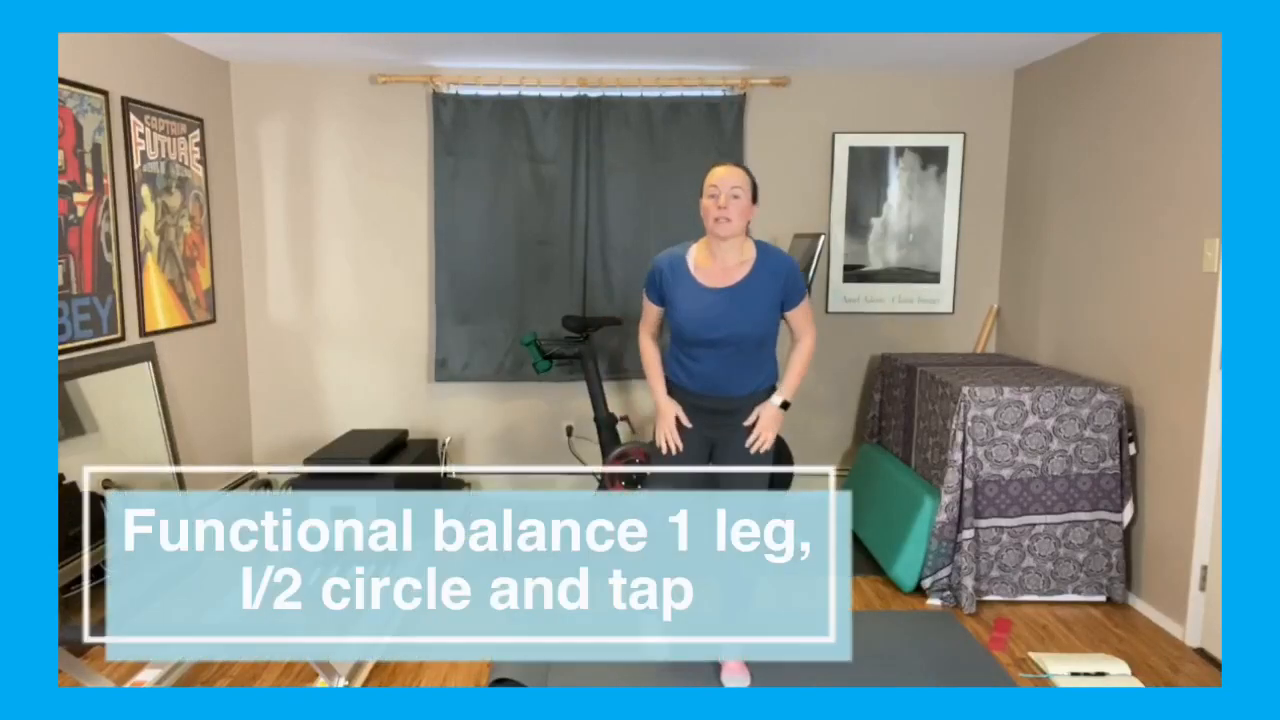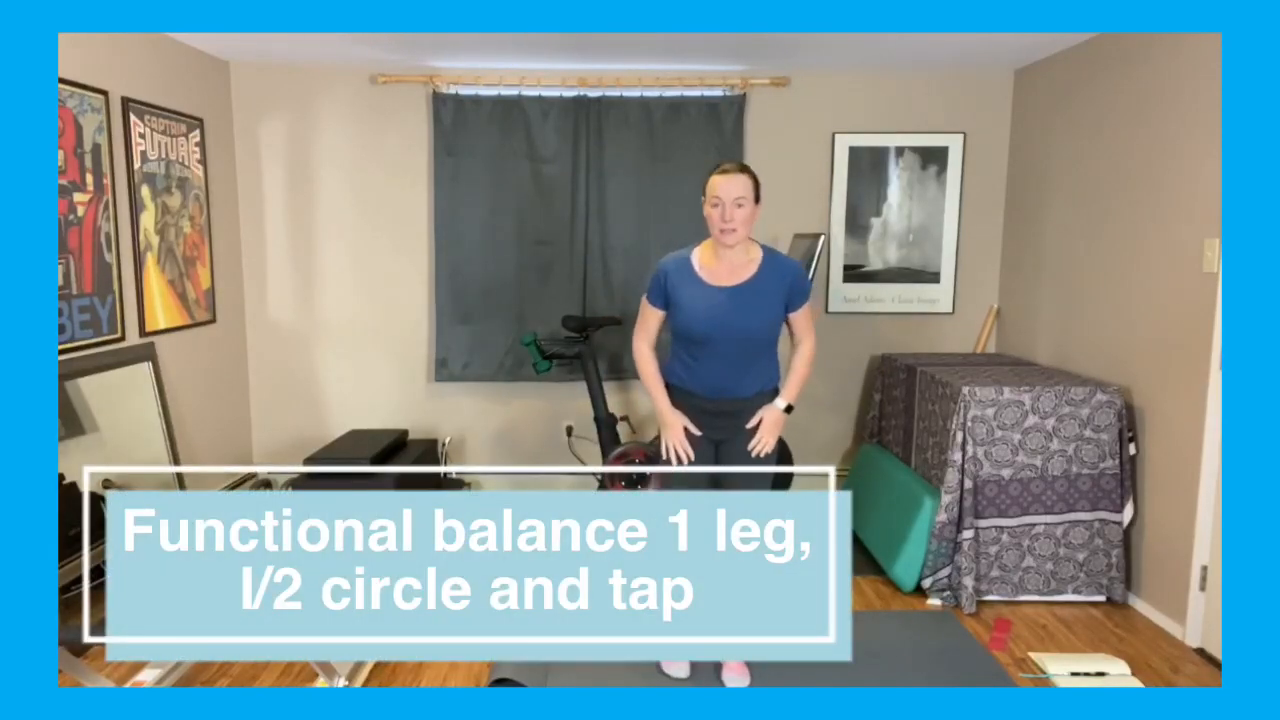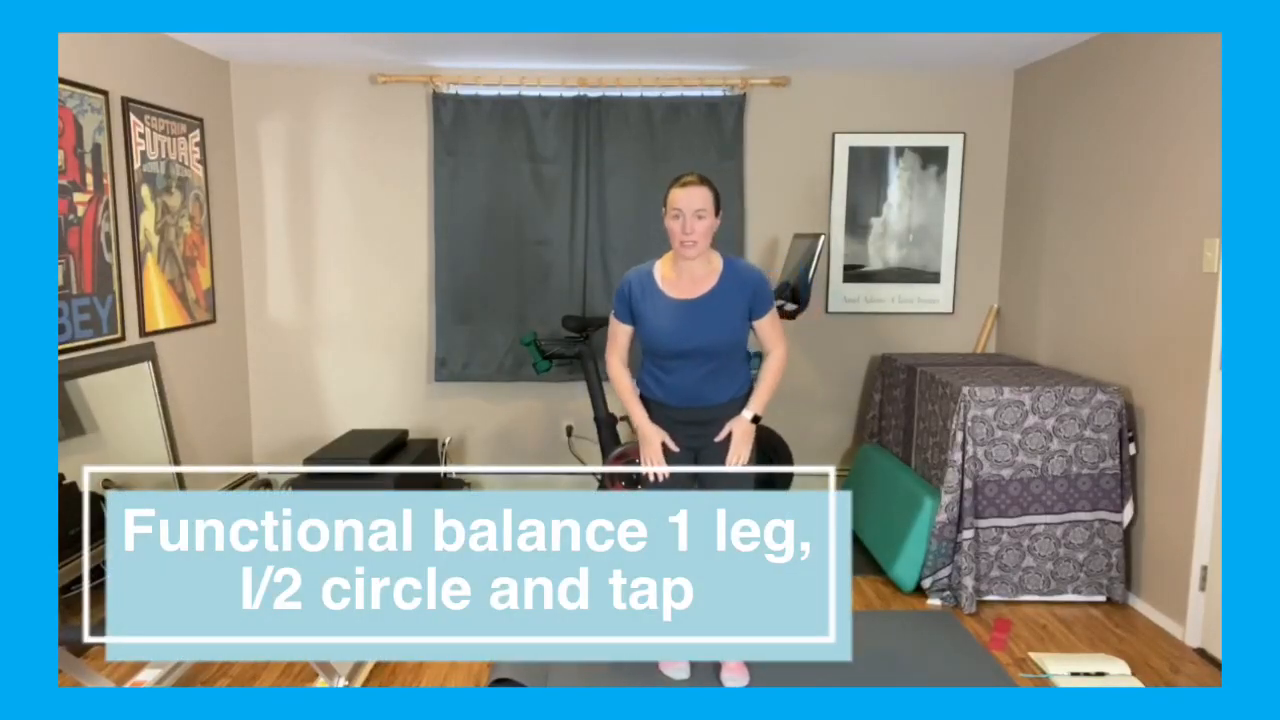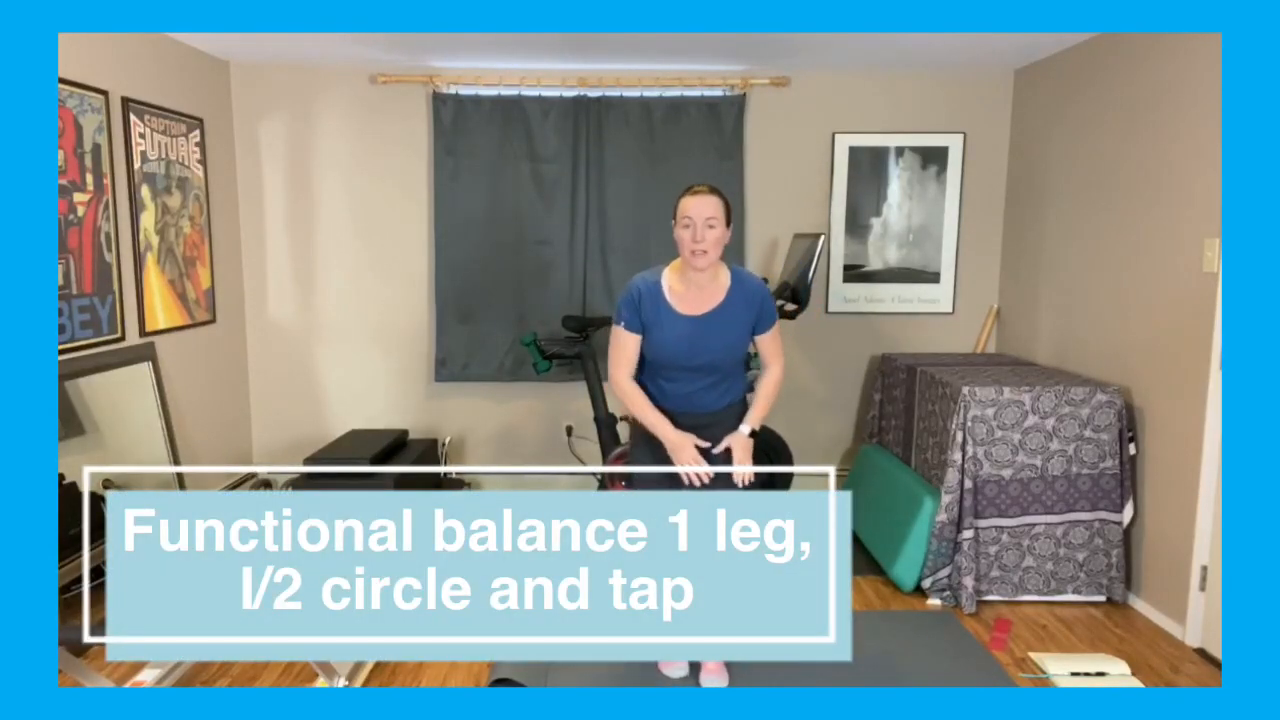
dt=0.7s
person 1, frame 1
left shoulder: (779, 269)
right shoulder: (667, 268)
left elbow: (805, 337)
right elbow: (648, 334)
left wrist: (780, 402)
right wrist: (660, 399)
left hip: (748, 417)
right hip: (685, 412)
person 1, frame 2
left shoulder: (785, 272)
right shoulder: (672, 270)
left elbow: (805, 342)
right elbow: (643, 344)
left wrist: (783, 405)
right wrist: (664, 410)
left hip: (751, 419)
right hip: (688, 416)
person 1, frame 3
left shoulder: (746, 280)
right shoulder: (636, 285)
left elbow: (776, 352)
right elbow: (616, 360)
left wrist: (750, 417)
right wrist: (643, 425)
left hip: (726, 425)
right hip: (664, 426)
person 1, frame 4
left shoulder: (752, 293)
right shoulder: (642, 292)
left elbow: (773, 366)
right elbow: (620, 376)
left wrist: (748, 431)
right wrist: (669, 437)
left hip: (722, 431)
right hip: (656, 430)
